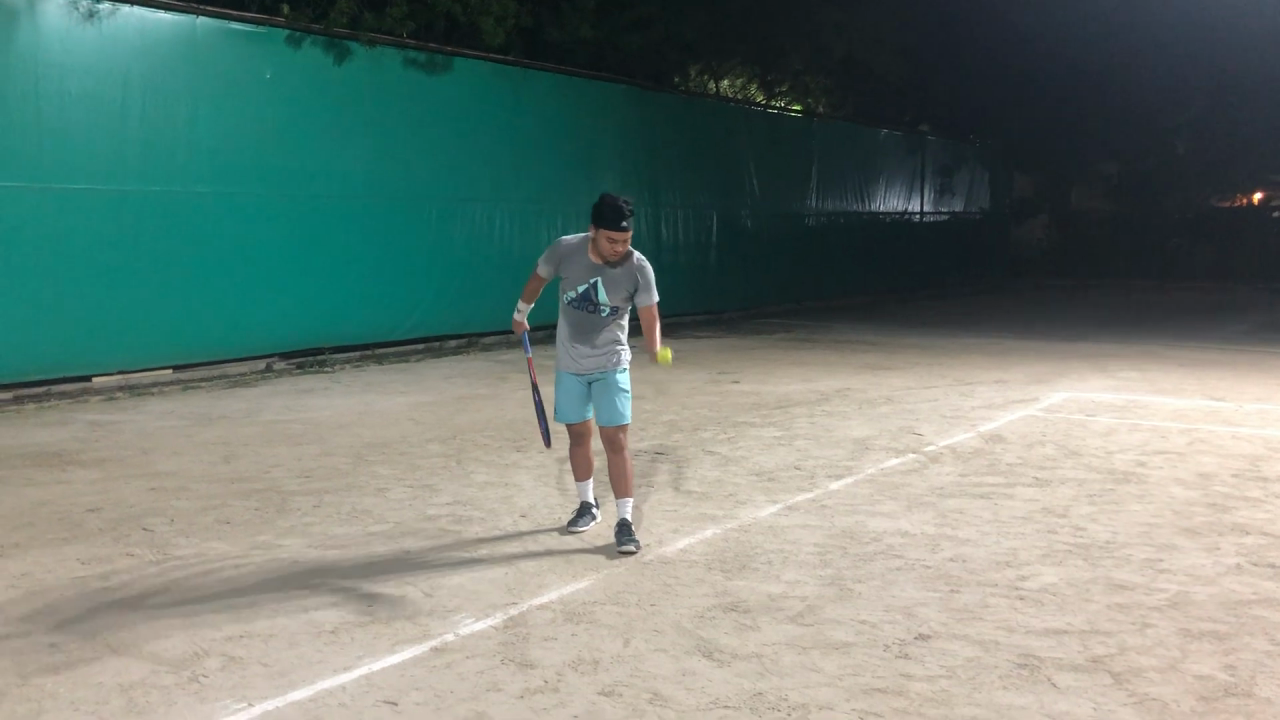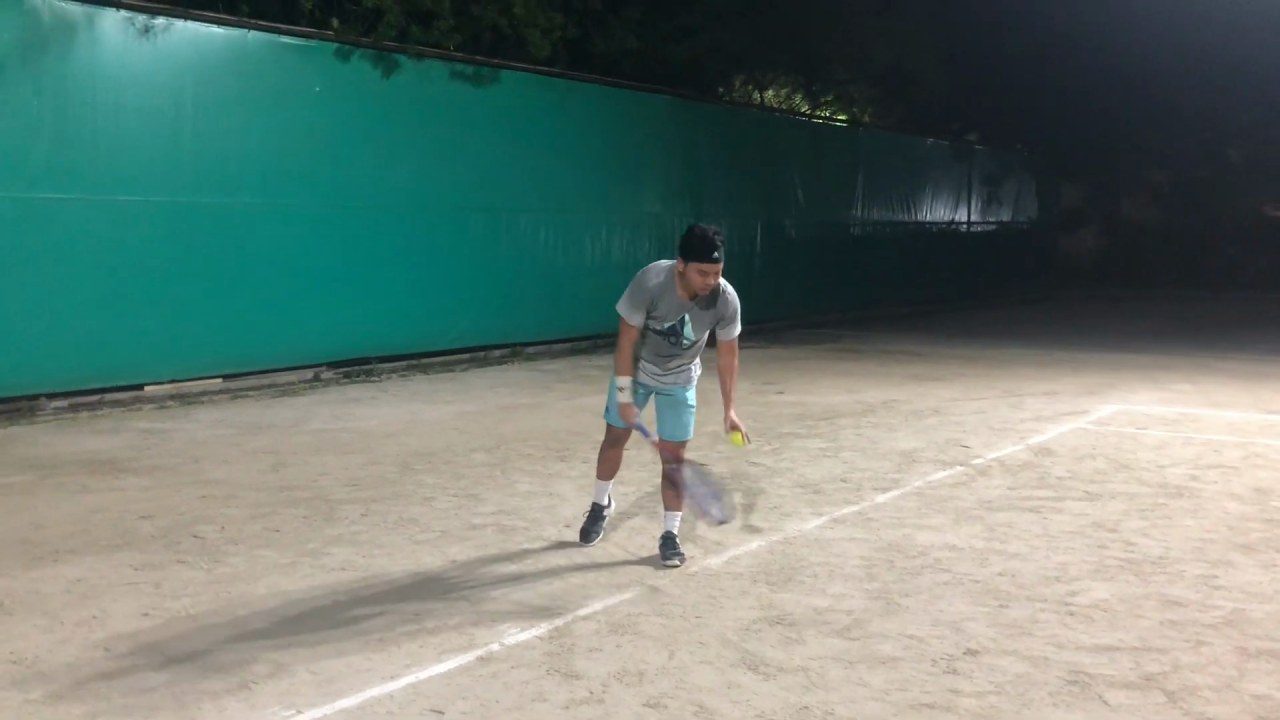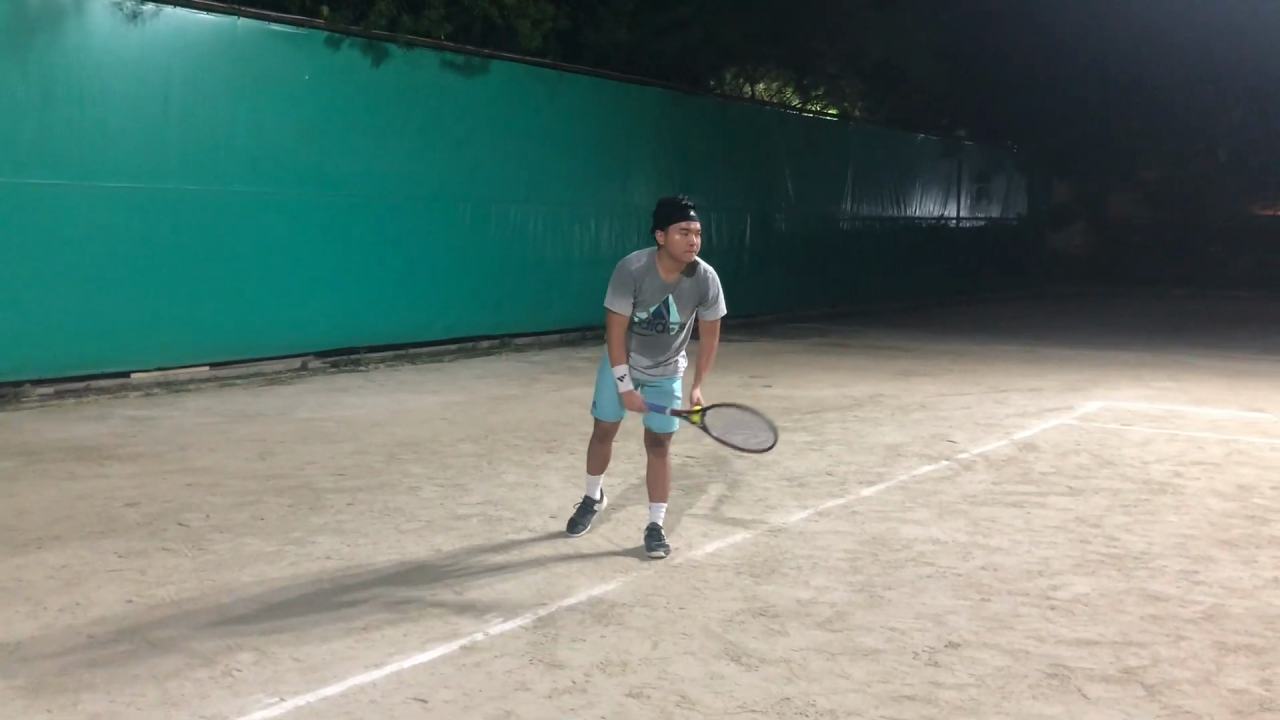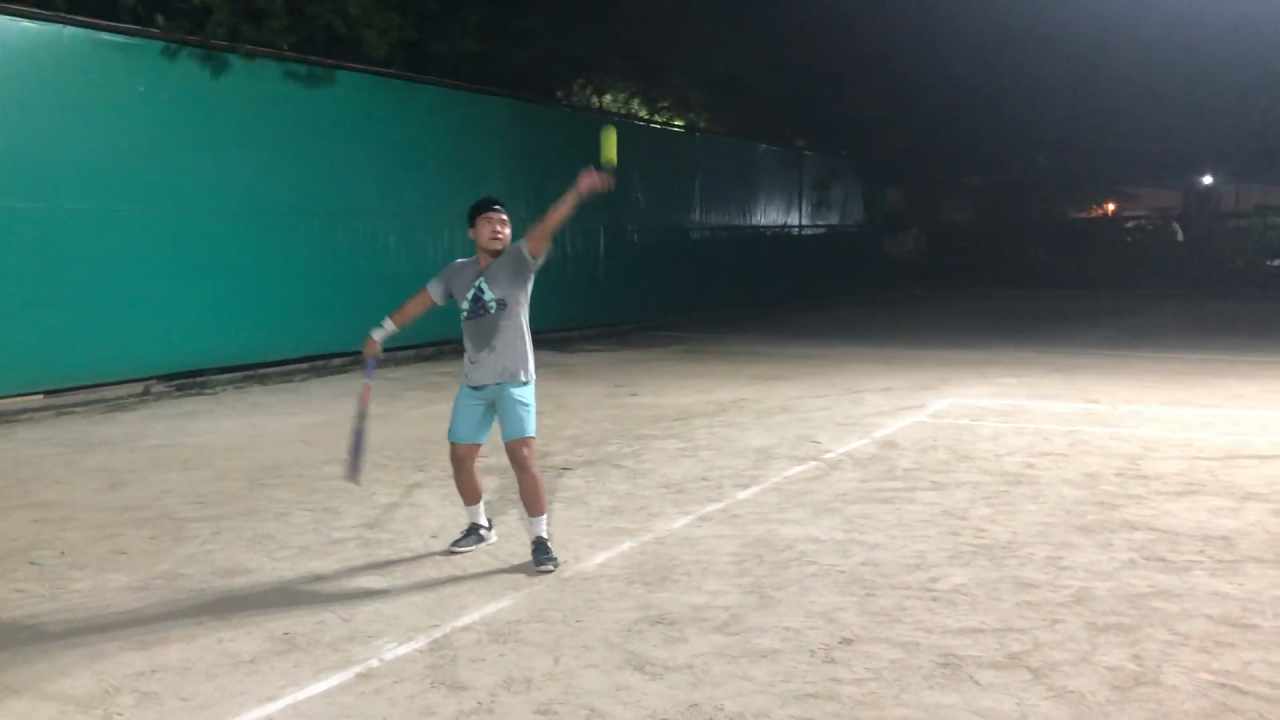
dt=1s
person 1, frame 1
left shoulder: (638, 268)
right shoulder: (564, 250)
left elbow: (650, 317)
right elbow: (538, 279)
left wrist: (655, 344)
right wrist: (520, 313)
left hip: (612, 365)
right hip: (570, 364)
left knee: (615, 439)
right knee: (579, 435)
left ankle: (624, 521)
right ankle: (588, 505)
person 1, frame 2
left shoulder: (726, 300)
right shoulder: (649, 282)
left elbow: (728, 355)
right elbow: (626, 342)
left wrist: (729, 408)
right wrist: (623, 395)
left hip: (680, 380)
right hip: (636, 370)
left knee: (674, 453)
right knee: (615, 437)
left ankle: (670, 535)
right ankle: (601, 504)
person 1, frame 3
left shoulder: (706, 280)
right shoulder: (630, 269)
left elbow: (709, 335)
right elbow: (616, 331)
left wrist: (698, 385)
right wrist: (624, 385)
left hip: (666, 372)
right hip: (622, 364)
left knee: (659, 445)
right knee: (603, 432)
left ankle: (655, 527)
right ankle: (592, 498)
person 1, frame 4
left shoulder: (520, 258)
right shoulder: (458, 271)
left elbow: (544, 229)
right elbow: (423, 300)
left wrist: (577, 192)
right wrist: (381, 332)
left hip: (514, 381)
right hip: (474, 384)
left knee: (521, 456)
right knee: (461, 456)
left ankle: (540, 539)
right ankle: (480, 525)
